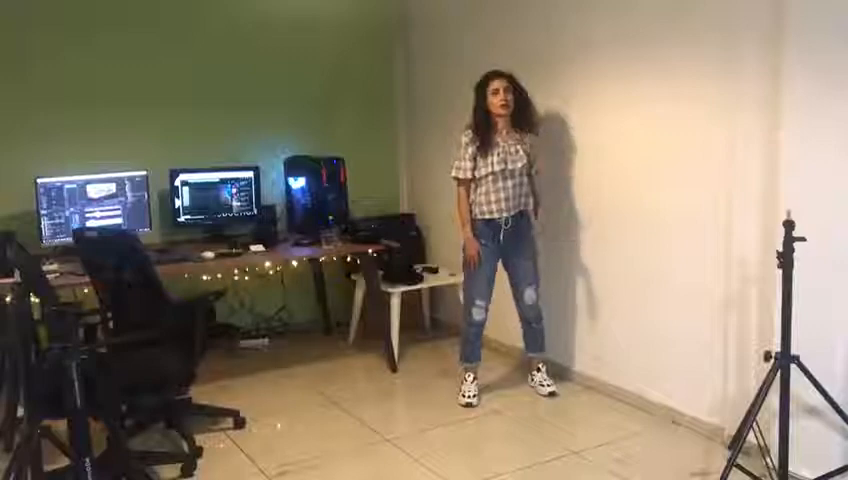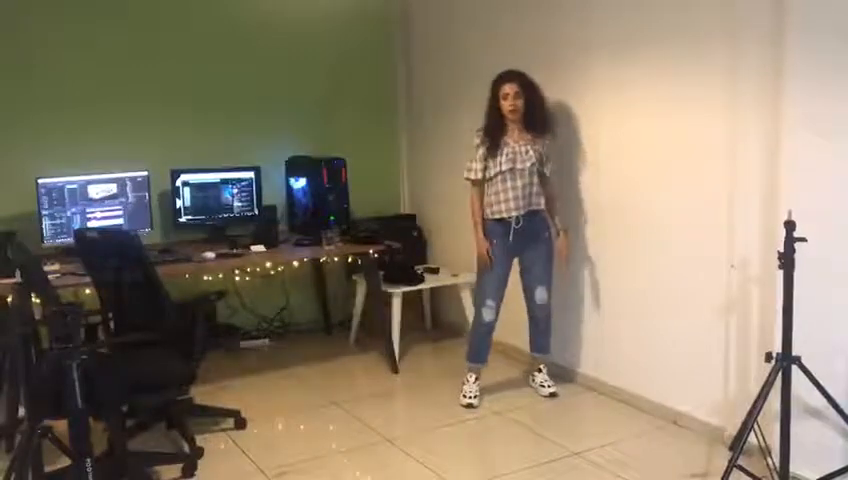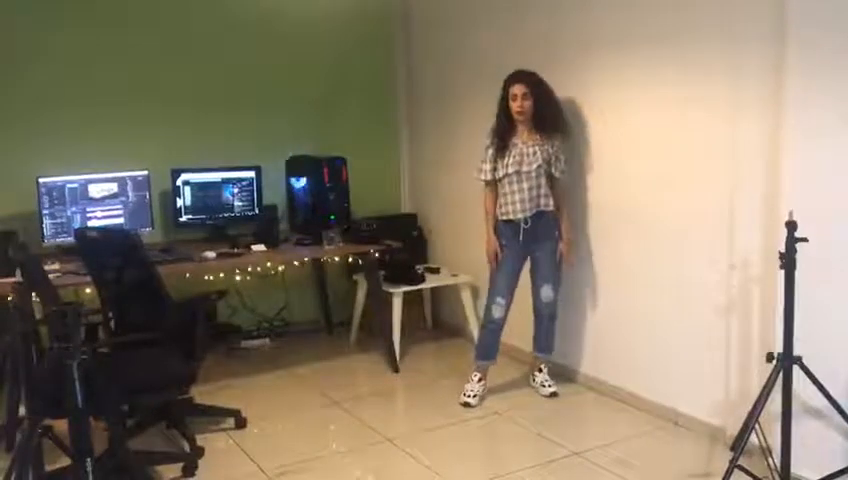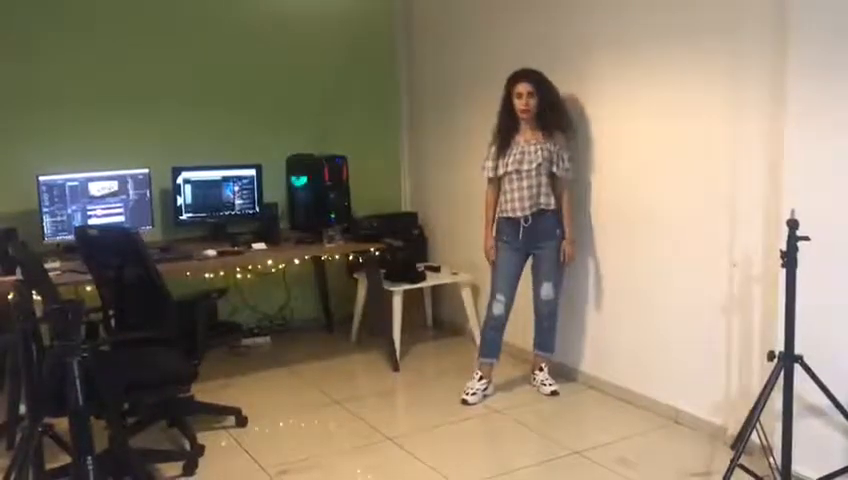
dt=0.4s
person 1, frame 1
left shoulder: (525, 139)
right shoulder: (473, 139)
left elbow: (530, 187)
right elbow: (463, 189)
left wrist: (536, 216)
right wrist: (467, 235)
left hip: (519, 229)
right hip: (485, 230)
left knee: (530, 303)
right knee: (477, 307)
left ankle: (537, 369)
right ankle: (469, 377)
person 1, frame 2
left shoulder: (539, 140)
right shoulder: (486, 140)
left elbow: (547, 189)
right elbow: (477, 190)
left wrist: (559, 230)
right wrist: (479, 235)
left hip: (535, 229)
right hip: (498, 230)
left knee: (540, 303)
right knee: (487, 307)
left ankle: (539, 371)
right ankle: (473, 377)
person 1, frame 3
left shoulder: (551, 141)
right shoulder: (498, 143)
left elbow: (558, 191)
right elbow: (490, 192)
left wrist: (565, 235)
right wrist: (490, 235)
left hip: (545, 229)
right hip: (509, 231)
left knee: (546, 304)
right knee: (497, 306)
left ankle: (540, 371)
right ankle: (479, 377)
person 1, frame 4
left shoulder: (554, 140)
right shoulder: (501, 141)
left elbow: (563, 190)
right elbow: (492, 190)
left wrist: (568, 235)
right wrist: (488, 233)
left hip: (546, 228)
right hip: (510, 230)
left knee: (547, 302)
right knee: (498, 303)
left ankle: (541, 370)
right ankle: (483, 376)
